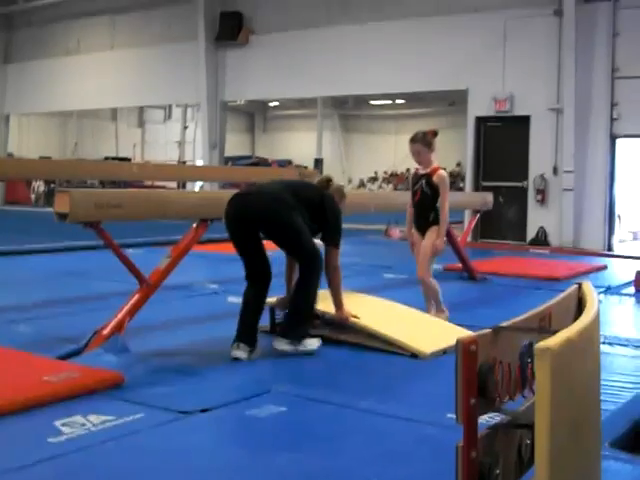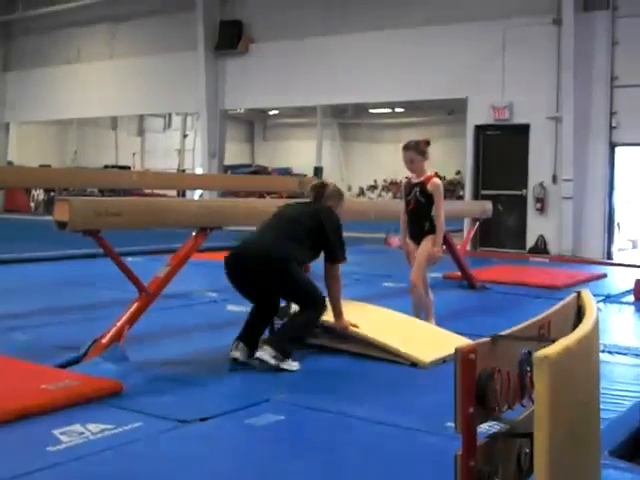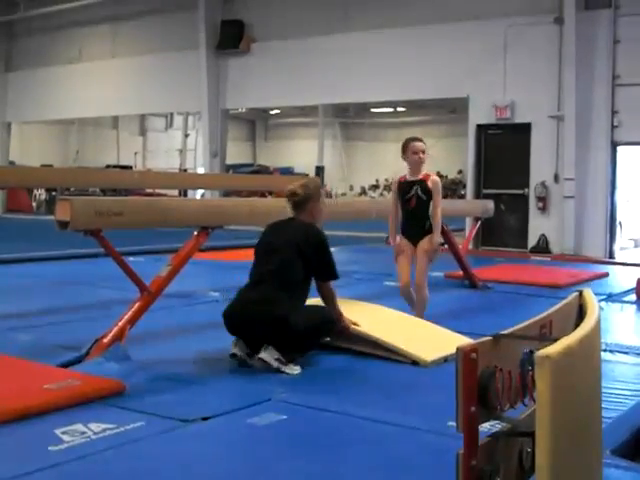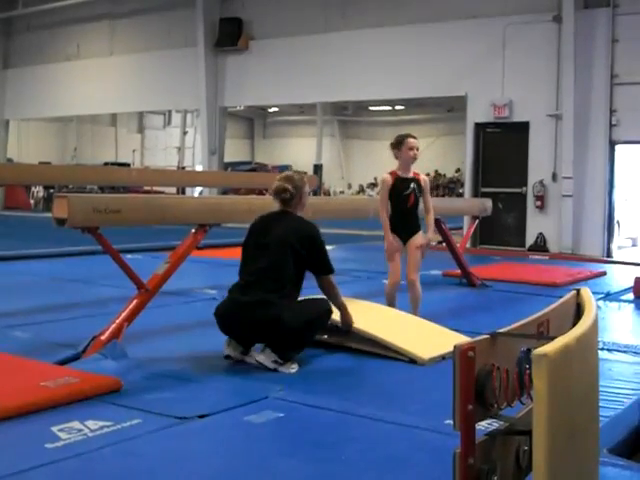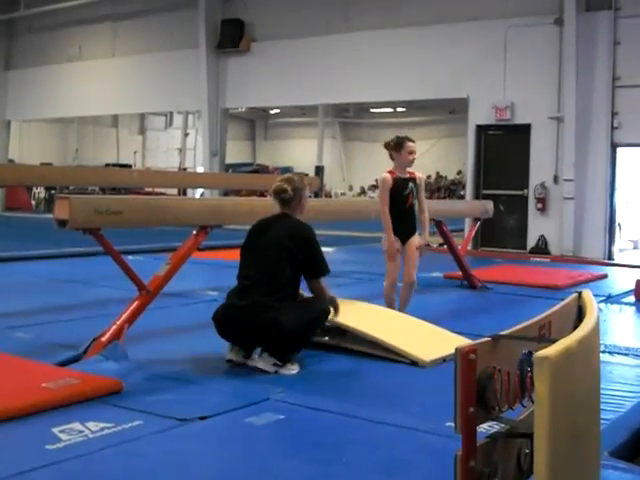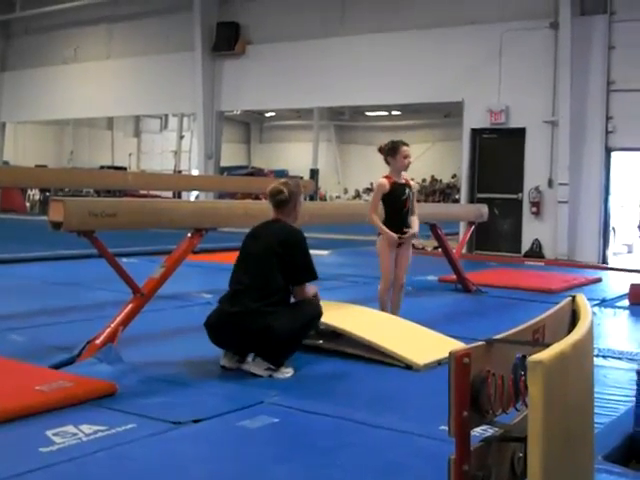
dt=0.3s
person 1, frame 1
right shoulder: (330, 205)
left elbow: (292, 256)
right elbow: (332, 265)
left wrist: (290, 295)
right wrist: (339, 308)
right hip: (271, 208)
left knee: (258, 276)
right knee: (312, 264)
left ankle: (242, 344)
right ankle: (291, 336)
person 1, frame 2
left shoulder: (295, 209)
right shoulder: (329, 217)
right elbow: (332, 276)
left wrist: (289, 300)
right wrist: (339, 317)
left hip: (236, 261)
right hip: (272, 260)
left knee: (268, 300)
right knee: (315, 303)
left ankle: (243, 346)
right ankle: (275, 350)
person 1, frame 3
left shoulder: (272, 229)
right shoulder: (314, 235)
right elbow: (324, 288)
right wrist: (340, 319)
right hip: (274, 318)
right knee: (327, 318)
left ankle: (245, 345)
right ankle: (280, 352)
person 1, frame 4
left shoulder: (259, 223)
right shoulder: (307, 230)
right elbow: (326, 282)
right wrist: (344, 311)
right hip: (267, 318)
right knee: (322, 309)
left ankle: (238, 344)
right ankle: (276, 354)
person 1, frame 5
left shoulder: (258, 226)
right shoulder: (302, 231)
right elbow: (316, 287)
left wrist: (294, 293)
right wrist: (331, 299)
right hip: (265, 323)
right knee: (320, 307)
left ankle: (241, 349)
right ankle: (274, 357)
person 1, frame 6
left shoulder: (255, 232)
right shoulder: (293, 236)
right elbow: (300, 294)
right wrist: (311, 292)
right hip: (257, 329)
right knee: (312, 309)
left ankle: (235, 354)
right ankle: (267, 361)
person 2, frame 1
left shoulder: (440, 175)
right shoulder: (414, 174)
left elbow: (444, 207)
left wrist: (441, 237)
right wrist: (409, 231)
left hip: (433, 227)
right hip: (418, 228)
left knee: (423, 274)
right knee: (424, 275)
left ankle: (442, 310)
right ankle: (431, 311)
person 2, frame 2
left shoulder: (434, 183)
right shoulder: (406, 184)
left elbow: (440, 216)
left wrist: (438, 245)
right wrist: (404, 240)
left hip: (428, 236)
right hip: (413, 237)
left knee: (415, 281)
right knee: (422, 283)
left ankle: (418, 320)
right ankle: (430, 319)
person 2, frame 3
left shoulder: (433, 181)
right shoulder: (399, 183)
left elbow: (437, 213)
right elbow: (394, 214)
left wrist: (435, 240)
right wrist: (393, 239)
left hip: (425, 235)
right hip: (405, 236)
left knee: (420, 282)
right knee: (404, 282)
left ankle: (419, 320)
right ankle: (415, 309)
person 2, frame 4
left shoulder: (422, 180)
right shoulder: (388, 179)
left elbow: (428, 210)
right elbow: (383, 211)
left wrist: (429, 235)
right wrist: (388, 238)
left hip: (415, 232)
right hip: (395, 232)
left knee: (413, 279)
right knee: (394, 279)
left ankle: (416, 317)
person 2, frame 5
left shoulder: (418, 178)
right shoulder: (387, 178)
left elbow: (423, 210)
right elbow: (384, 211)
left wrist: (424, 236)
right wrist: (390, 239)
left hip: (412, 233)
right hip: (394, 233)
left knee: (410, 280)
right knee: (392, 279)
left ankle: (401, 314)
person 2, frame 6
left shoulder: (410, 184)
right shoulder: (383, 183)
left elbow: (413, 213)
right elbow: (372, 213)
left wrist: (415, 229)
right wrist: (387, 233)
left hip: (404, 237)
right hip: (388, 237)
left knee: (400, 283)
right knee: (386, 282)
